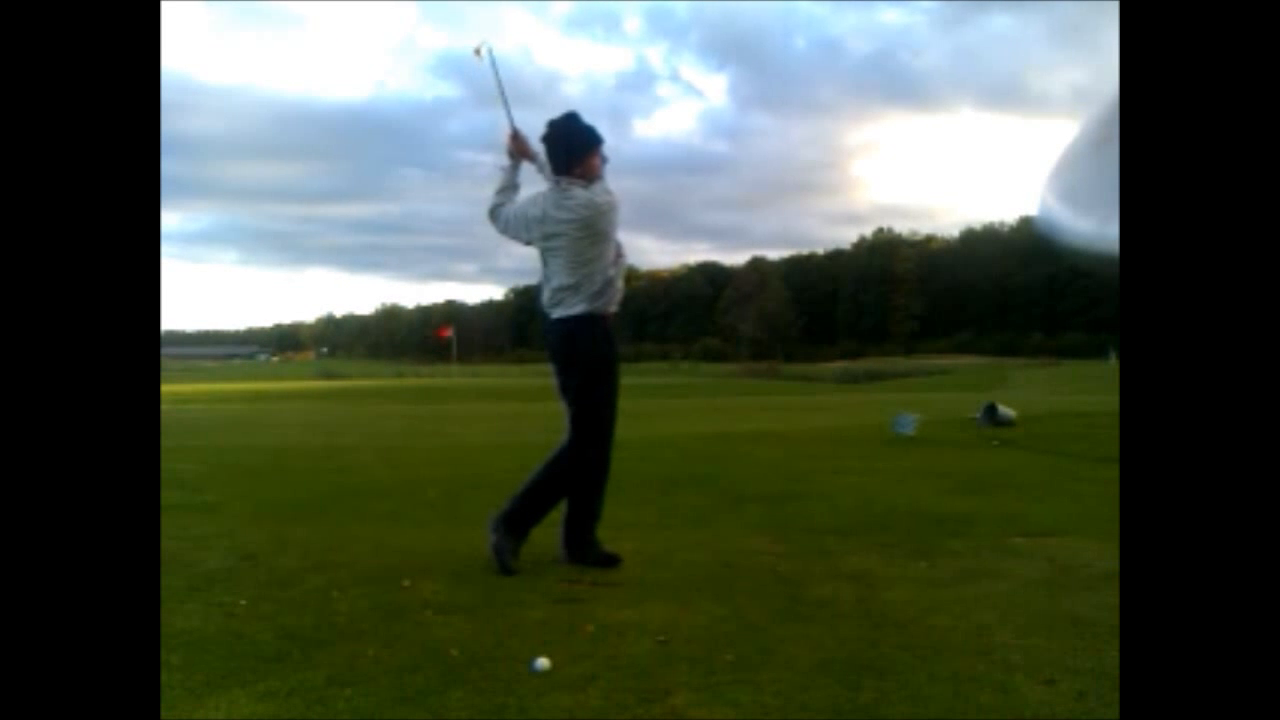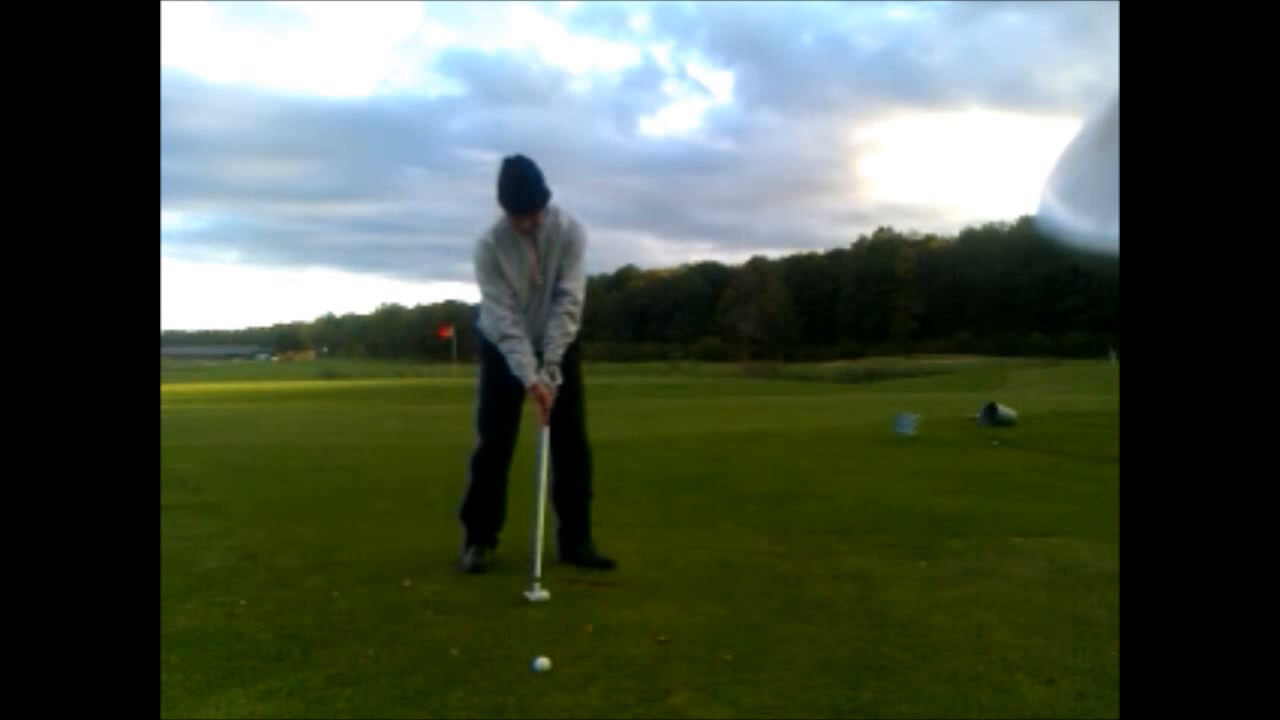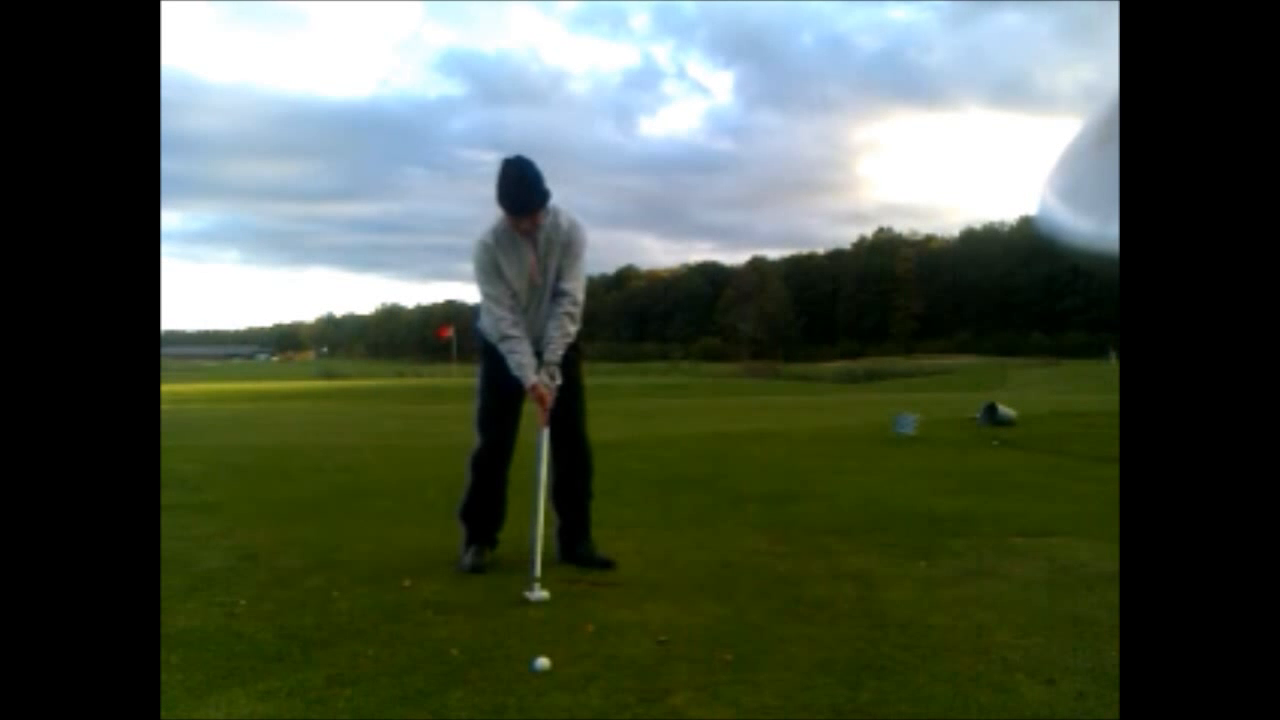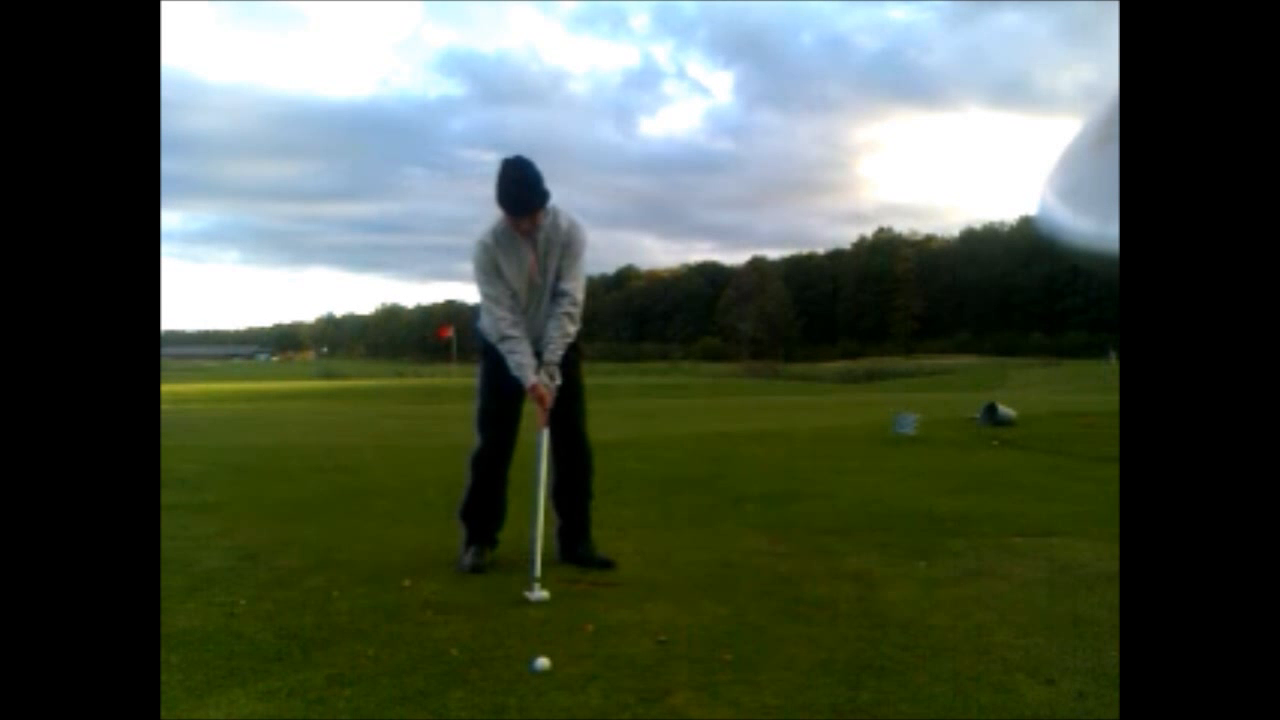
dt=0.5s
person 1, frame 1
left shoulder: (537, 207)
right shoulder: (600, 204)
left elbow: (499, 213)
left wrist: (516, 162)
right wrist: (532, 159)
left hip: (562, 327)
right hip: (587, 329)
left knee: (591, 436)
right knee: (589, 440)
left ankle: (579, 538)
right ankle: (514, 521)
person 1, frame 2
left shoulder: (569, 231)
right shoulder: (489, 245)
left elbow: (569, 301)
right elbow: (503, 317)
left wrist: (550, 368)
right wrist: (530, 377)
left hip: (558, 344)
right hip: (504, 348)
left knee: (572, 442)
right knee: (495, 443)
left ankle: (575, 539)
right ankle: (479, 537)
person 1, frame 3
left shoulder: (569, 230)
right shoulder: (488, 246)
left elbow: (569, 302)
right elbow: (503, 318)
left wrist: (550, 368)
right wrist: (530, 378)
left hip: (558, 344)
right hip: (504, 349)
left knee: (572, 443)
right knee: (494, 443)
left ankle: (575, 539)
right ankle: (479, 538)
person 1, frame 4
left shoulder: (569, 232)
right shoulder: (488, 246)
left elbow: (569, 302)
right elbow: (503, 318)
left wrist: (549, 368)
right wrist: (530, 378)
left hip: (558, 344)
right hip: (503, 348)
left knee: (572, 442)
right knee: (494, 443)
left ankle: (576, 539)
right ankle: (479, 538)
